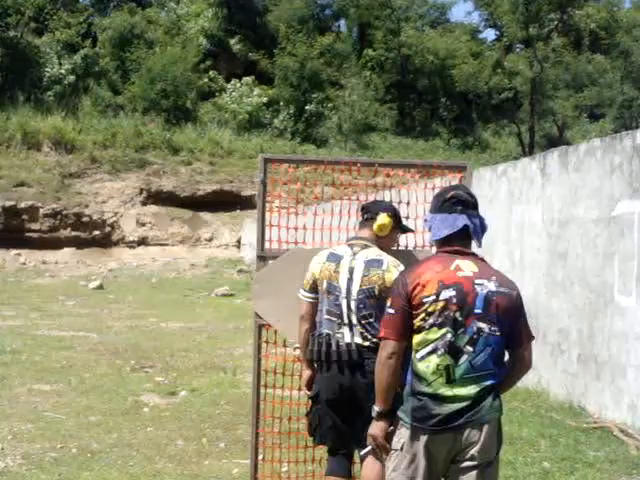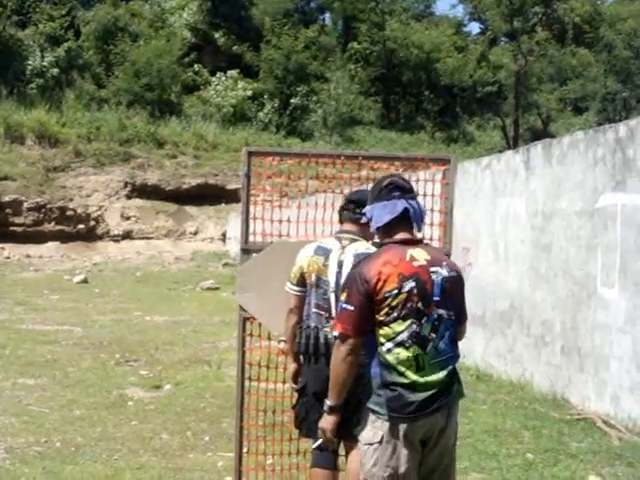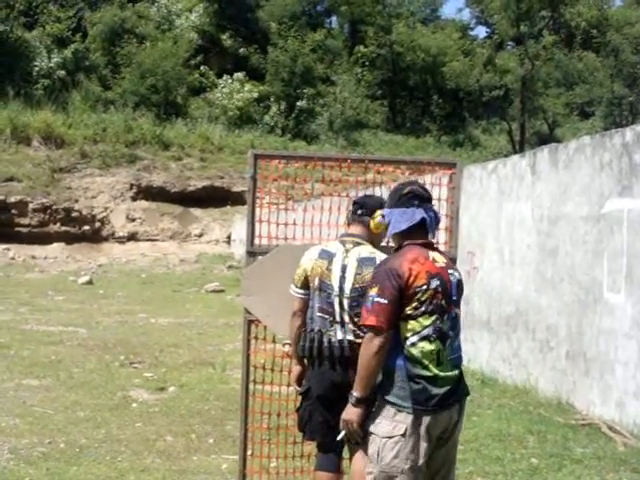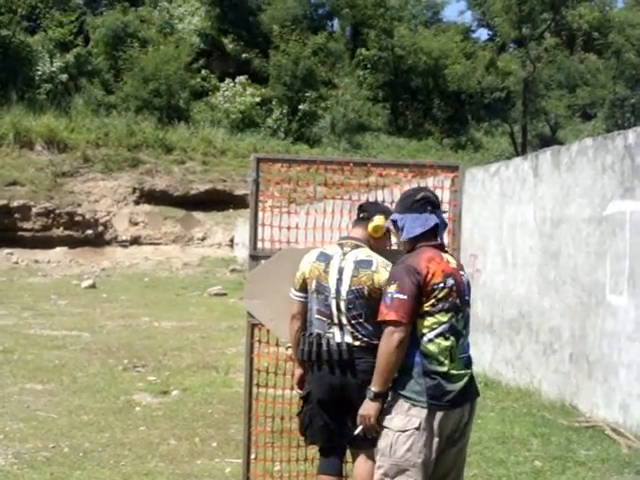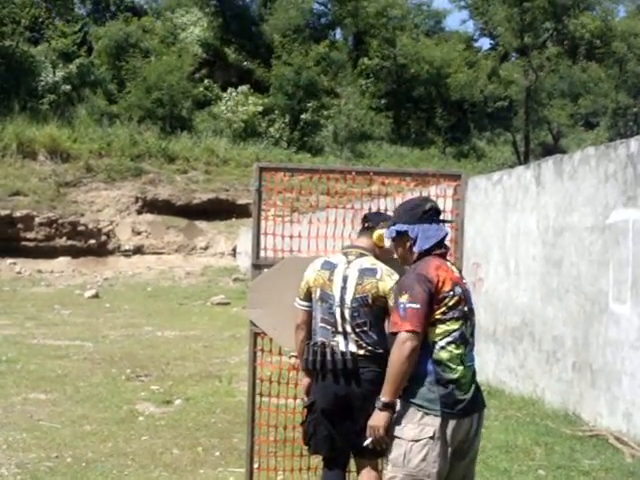
dt=0.7s
person 1, frame 1
left shoulder: (413, 278)
right shoulder: (503, 286)
left elbow: (390, 353)
right elbow: (523, 359)
left wrist: (380, 414)
left hip: (423, 419)
right hip: (480, 420)
person 1, frame 2
left shoulder: (368, 271)
right shoulder: (448, 267)
left elbow: (348, 347)
right elbow: (459, 332)
left wrist: (332, 408)
left hip: (393, 410)
right hip: (444, 402)
person 1, frame 3
left shoulder: (394, 268)
right shoulder: (450, 269)
left elbow: (377, 340)
left wrist: (356, 400)
left hip: (407, 403)
right hip: (450, 399)
person 1, frame 4
left shoulder: (410, 266)
right shoulder: (456, 267)
left elbow: (396, 335)
left wrist: (375, 394)
left hip: (419, 400)
right hip: (460, 397)
person 1, frame 5
left shoulder: (418, 276)
right shoulder: (454, 274)
left elbow: (408, 343)
left wrist: (384, 405)
left hip: (430, 409)
right hip: (467, 406)
person 2, frame 1
left shoulder: (322, 260)
right shoulder: (390, 268)
left elbow: (306, 317)
left wrist: (308, 365)
left hip: (331, 368)
right hip: (373, 368)
left knee: (338, 449)
person 2, frame 2
left shoulder: (309, 253)
left elbow: (294, 310)
left wrist: (293, 358)
left hip: (318, 359)
left knee: (323, 441)
right knee: (358, 440)
person 2, frame 3
left shoulder: (313, 256)
right shoulder: (382, 265)
left elbow: (298, 314)
left wrist: (297, 360)
left hip: (322, 364)
left knee: (327, 445)
person 2, frame 4
left shoulder: (312, 259)
right shoulder: (381, 268)
left elbow: (298, 316)
left wrist: (299, 363)
left hip: (321, 365)
right hip: (363, 365)
left knee: (329, 449)
right knee: (364, 447)
person 2, frame 5
left shoulder: (316, 269)
right shoulder: (385, 277)
left elbow: (302, 326)
left wrist: (306, 372)
left hip: (325, 374)
right hip: (367, 374)
